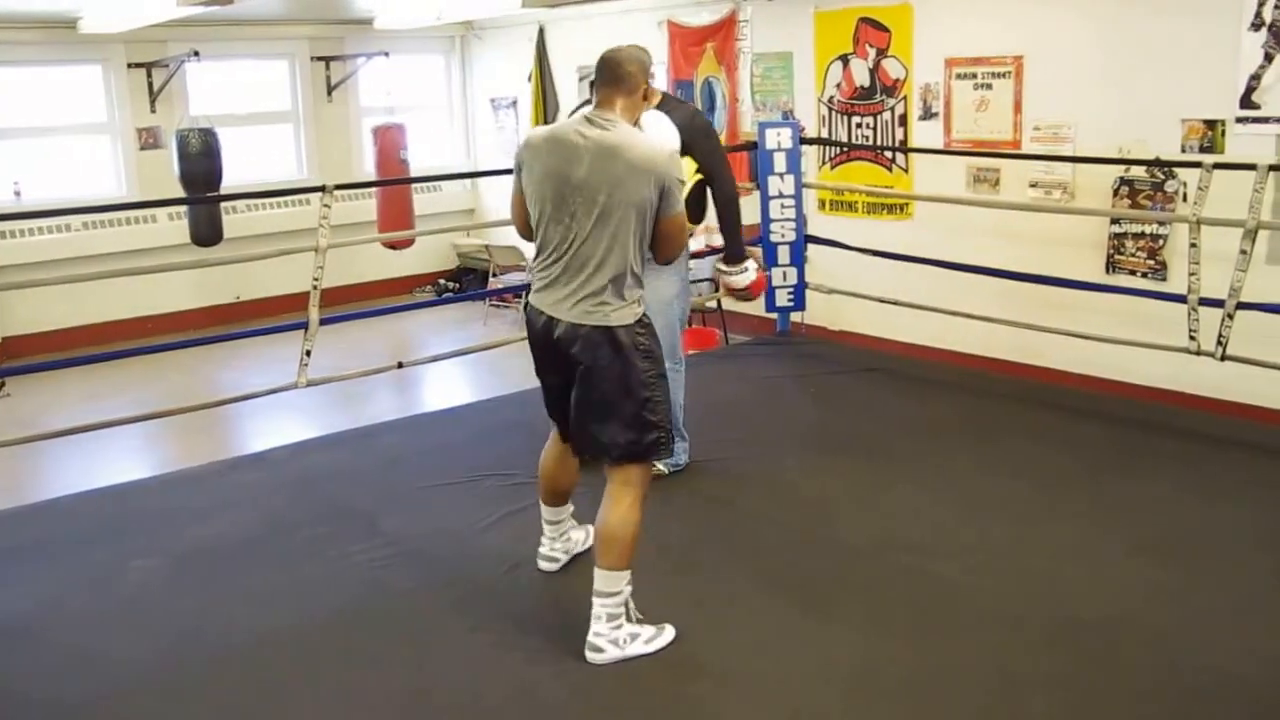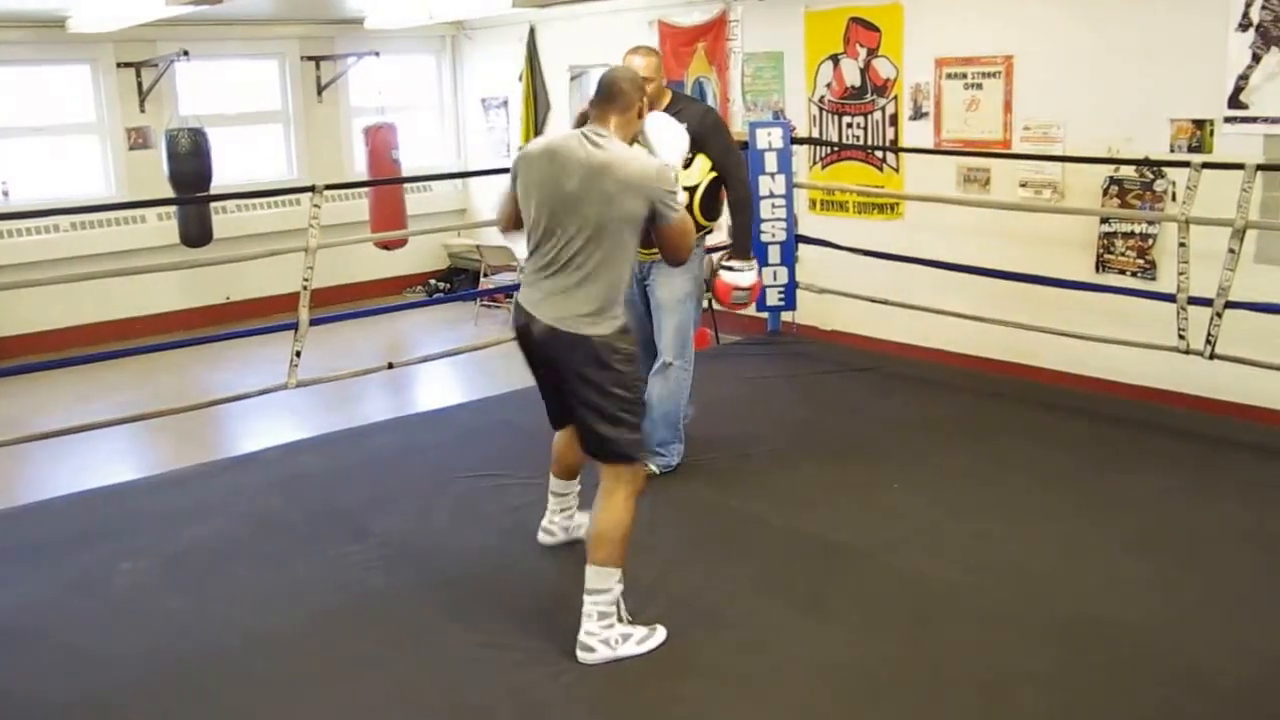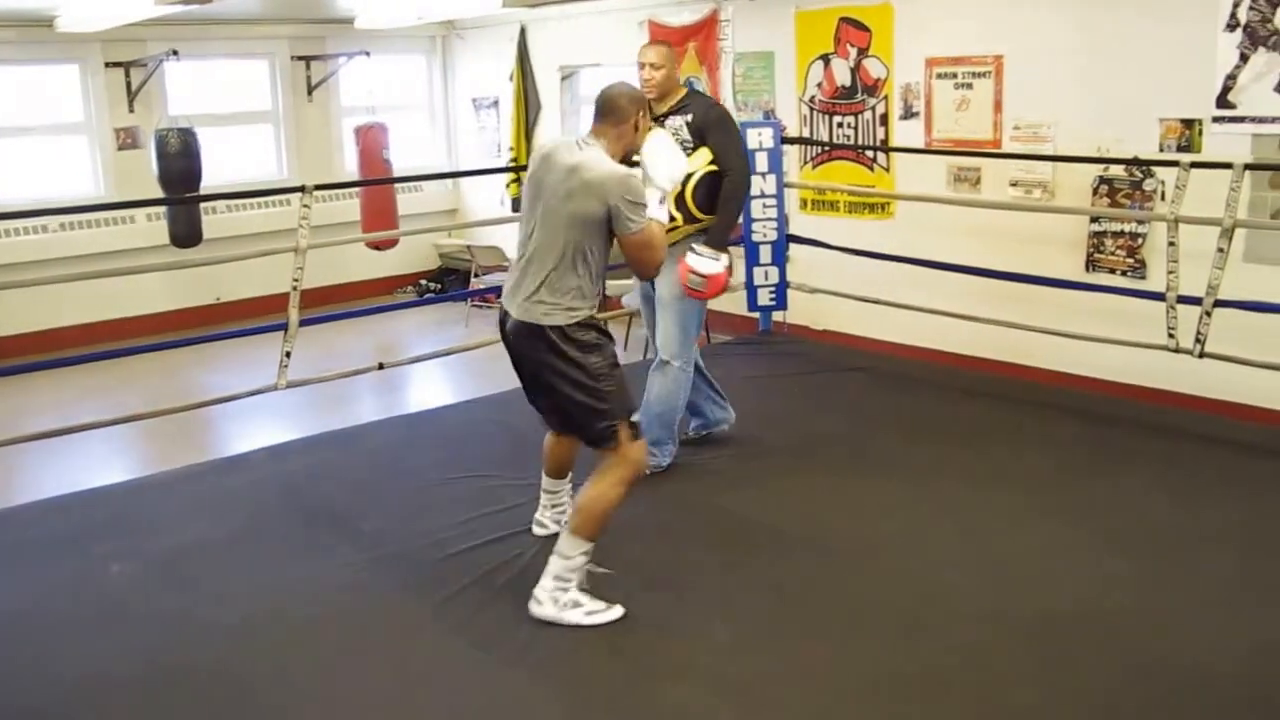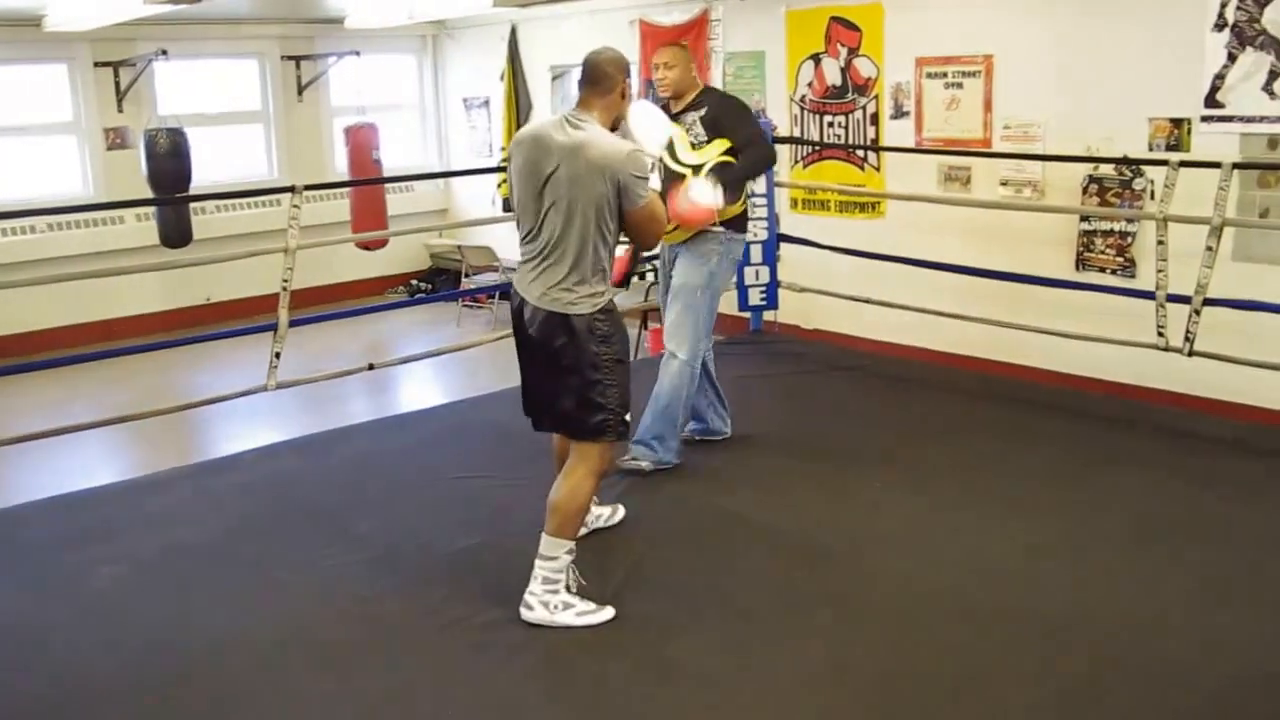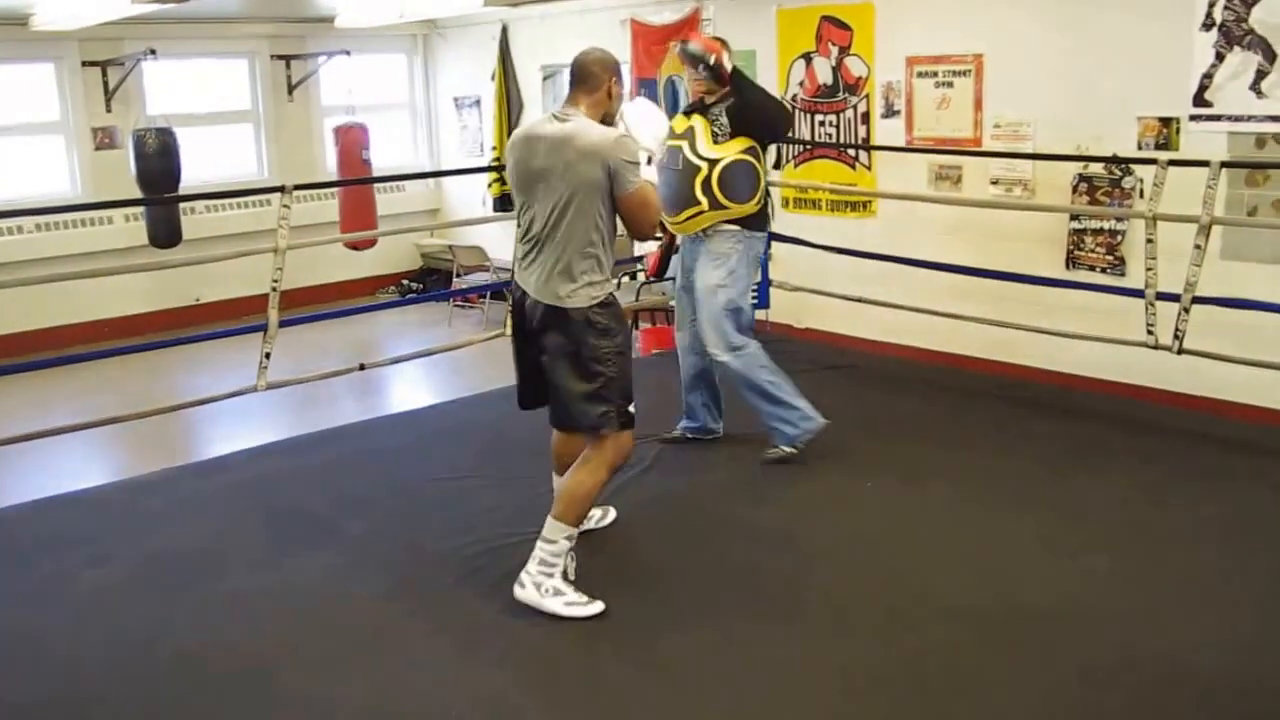
dt=0.3s
person 1, frame 1
left shoulder: (536, 144)
right shoulder: (657, 159)
right elbow: (669, 252)
left hip: (545, 315)
right hip: (610, 329)
left knee: (567, 434)
right knee: (629, 476)
left ankle: (557, 540)
right ankle: (609, 628)
person 1, frame 2
left shoulder: (542, 154)
right shoulder: (648, 174)
left elbow: (509, 222)
right elbow: (681, 251)
left hip: (533, 319)
right hip: (589, 335)
left knee: (578, 417)
right knee: (624, 474)
left ankle: (560, 517)
right ankle: (601, 626)
person 1, frame 3
left shoulder: (549, 153)
right shoulder: (620, 181)
right elbow: (649, 265)
right wrist: (658, 195)
left hip: (517, 317)
right hip: (558, 329)
left knee: (571, 415)
right knee: (626, 458)
left ankle: (553, 510)
right ankle: (558, 589)
person 1, frame 4
left shoulder: (527, 139)
right shoulder: (622, 156)
right elbow: (649, 238)
right wrist: (647, 170)
left hip: (529, 299)
right hip: (579, 315)
left knee: (571, 423)
right knee: (593, 450)
left ankle: (578, 512)
right ankle: (546, 591)
person 1, frame 5
left shoulder: (522, 139)
right shoulder: (612, 145)
right elbow: (645, 226)
right wrist: (644, 163)
left hip: (530, 294)
right hip: (580, 307)
left knee: (572, 415)
right knee: (610, 442)
left ankle: (571, 511)
right ankle: (543, 573)
person 2, frame 1
left shoulder: (686, 120)
left elbow: (722, 185)
left wrist: (734, 255)
left hip: (660, 258)
left knee: (660, 356)
left ankle: (669, 449)
person 2, frame 2
left shoulder: (697, 119)
left elbow: (737, 181)
left wrist: (740, 251)
left knee: (671, 354)
right knee: (643, 349)
left ankle: (661, 450)
right ankle: (663, 417)
person 2, frame 3
left shoulder: (705, 114)
left elbow: (738, 177)
left wrist: (716, 240)
left hip: (687, 249)
left knee: (673, 353)
right knee: (671, 346)
left ankle: (654, 450)
right ankle: (713, 413)
person 2, frame 4
left shoulder: (719, 108)
left elbow: (763, 154)
left wrist: (723, 184)
left hip: (713, 241)
right hip: (677, 242)
left knee: (681, 344)
right knee: (691, 338)
left ankle: (654, 447)
right ankle: (710, 421)
person 2, frame 5
left shoulder: (743, 104)
right shoulder: (691, 114)
left elbow: (780, 124)
left wrist: (729, 73)
left hip: (733, 238)
right hip: (696, 237)
left knee: (725, 340)
right knee: (691, 337)
left ankle: (795, 423)
right ankle: (700, 420)
